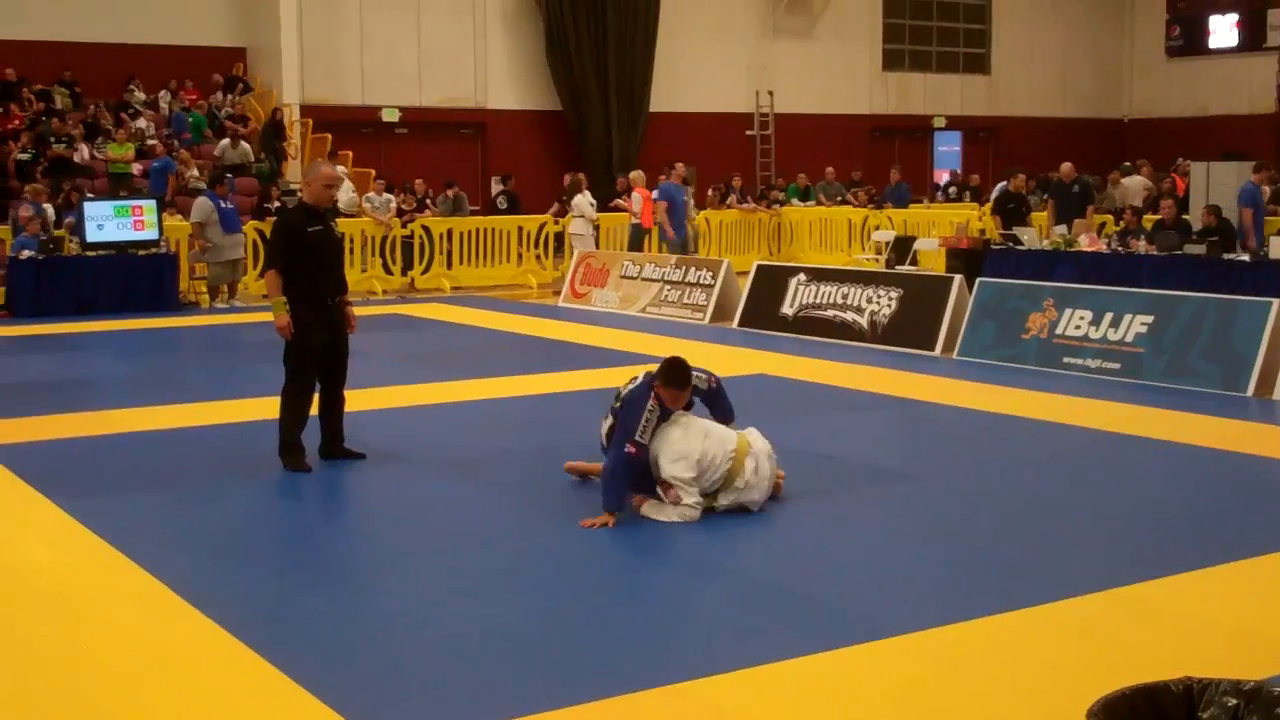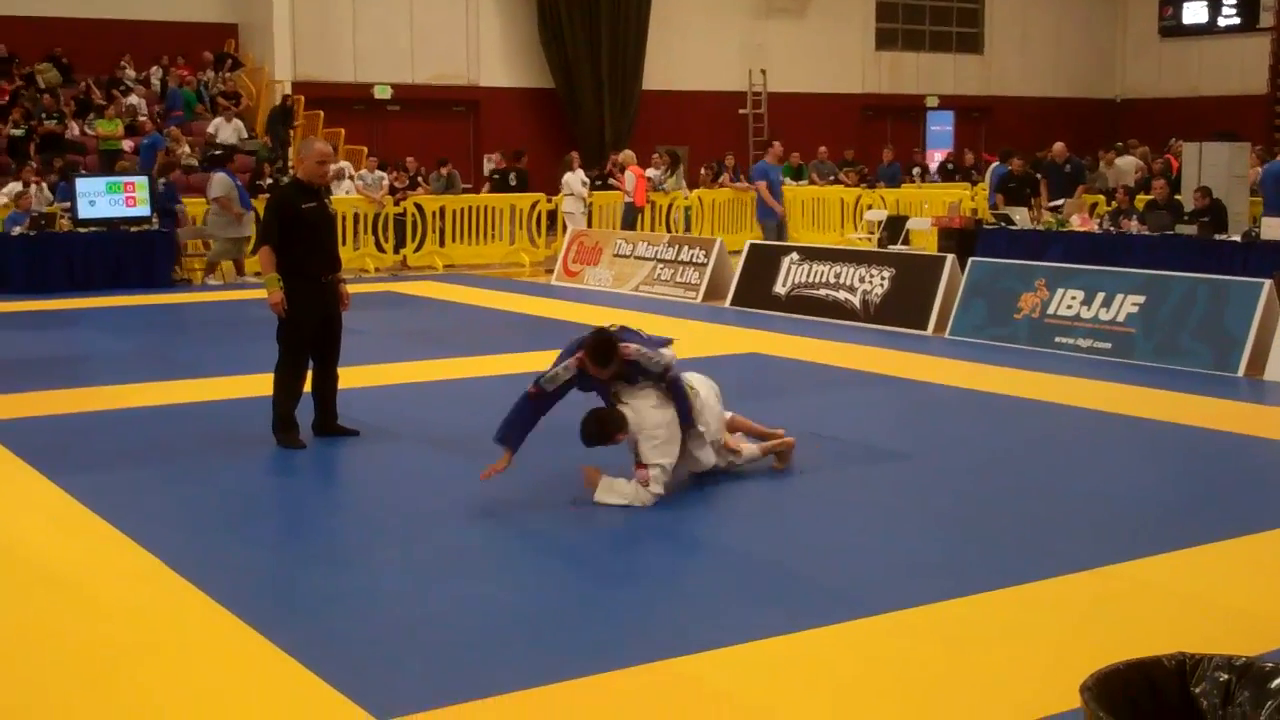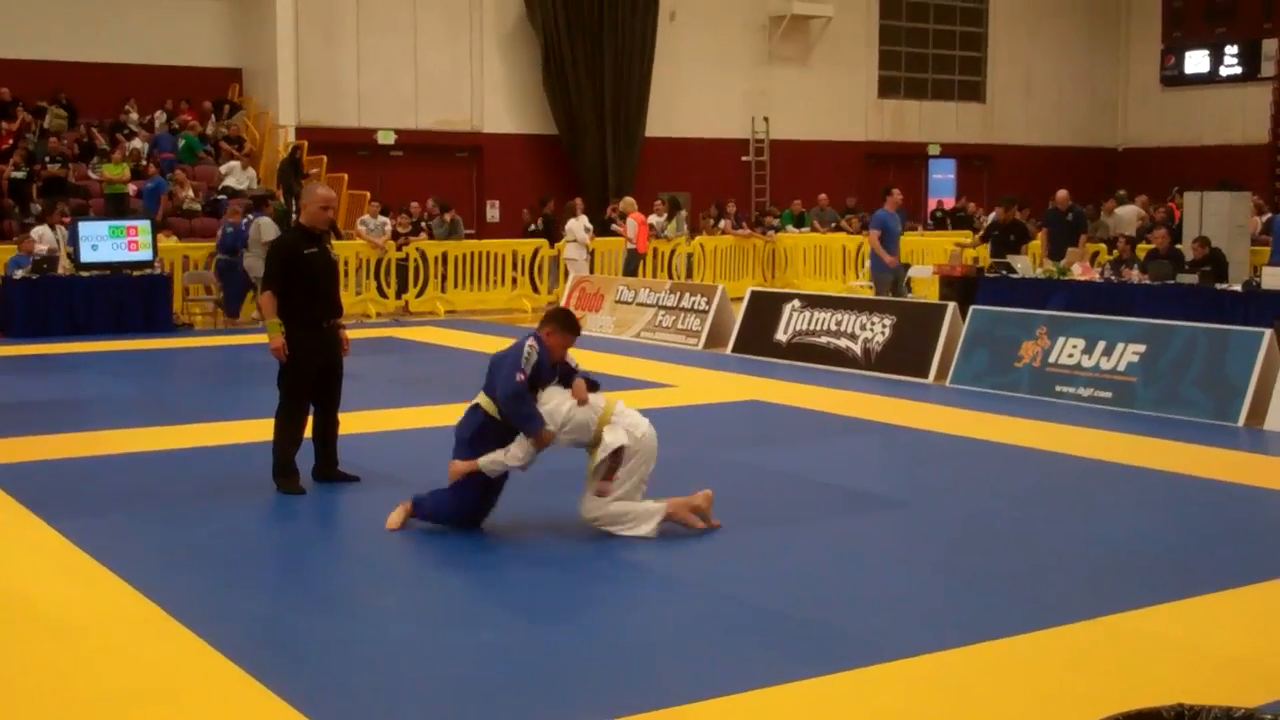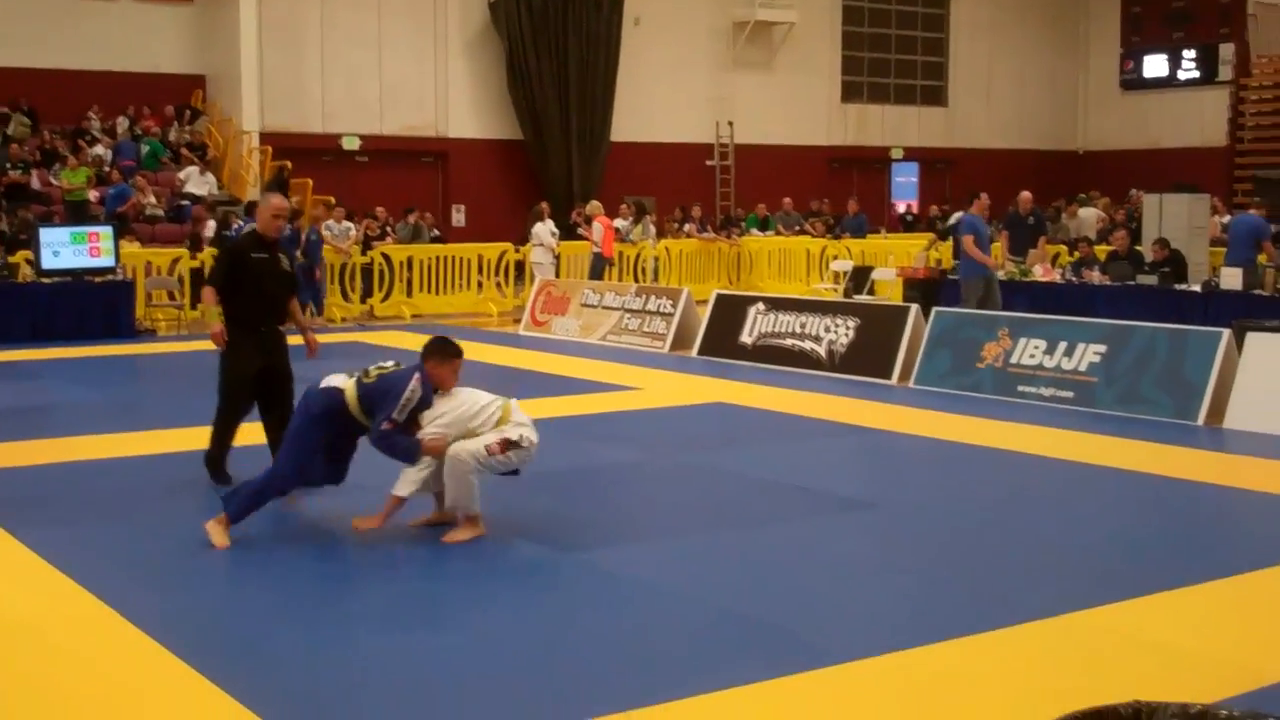
dt=1s
person 1, frame 1
left shoulder: (329, 220)
right shoulder: (289, 222)
right elbow: (272, 269)
left wrist: (345, 304)
right wrist: (279, 310)
left hip: (332, 312)
right hip: (303, 315)
left knee: (334, 382)
right knee: (299, 385)
left ankle: (332, 444)
right ankle: (290, 451)
person 1, frame 2
left shoulder: (323, 196)
right shoulder: (283, 198)
right elbow: (266, 246)
left wrist: (339, 281)
right wrist: (273, 286)
left hip: (326, 289)
right hip: (297, 292)
left knee: (328, 359)
right knee: (293, 362)
left ankle: (326, 421)
right ankle: (284, 427)
person 1, frame 3
left shoulder: (325, 241)
right shoulder: (286, 244)
right elbow: (268, 291)
left wrist: (338, 326)
right wrist: (274, 331)
left hip: (327, 334)
right hip: (298, 337)
left knee: (328, 405)
right knee: (293, 407)
left ankle: (326, 467)
right ankle: (284, 473)
person 1, frame 4
left shoulder: (282, 254)
right shoulder: (237, 249)
left elbow: (289, 297)
right elbow: (211, 286)
left wrist: (305, 330)
right wrist: (215, 319)
left hip: (272, 338)
right hip: (240, 339)
left knee: (280, 406)
right knee: (233, 404)
right ankle: (215, 460)
person 2, frame 1
left shoulder: (672, 466)
right shoulder: (674, 421)
left elbow: (688, 513)
left wrist: (646, 506)
left hip: (752, 478)
right hip: (753, 444)
left ankle: (769, 486)
person 2, frame 2
left shoulder: (652, 437)
right shoulder: (620, 401)
left elbow: (646, 494)
left wrist: (600, 484)
left hip: (700, 408)
right hip: (691, 383)
right knee: (720, 420)
left ankle: (778, 445)
right ankle: (772, 434)
person 2, frame 3
left shoulder: (541, 413)
right shoulder: (544, 394)
left elbow: (516, 456)
left wrist: (467, 467)
left hip: (626, 439)
right hip: (633, 431)
left knee: (595, 511)
right knee: (618, 507)
left ankle: (674, 508)
right ankle: (693, 502)
person 2, frame 4
left shoulder: (433, 426)
left elbow: (416, 472)
left wrist: (379, 519)
left hip: (518, 435)
right hip: (495, 428)
left knee: (457, 455)
left ankle: (472, 522)
right ankle: (445, 511)
person 3, frame 1
left shoulder: (691, 378)
right shoulder: (641, 404)
left elbow: (714, 384)
right elbow: (623, 459)
left wrist: (725, 427)
right wrist: (609, 511)
right hip: (621, 431)
person 3, frame 2
left shoulder: (637, 353)
right shoulder: (571, 365)
left elbow: (673, 383)
right elbow: (533, 400)
left wrist: (687, 422)
right wrist: (508, 450)
person 3, frame 3
left shoulder: (554, 357)
right shoulder: (527, 350)
right elbow: (511, 395)
left wrist: (579, 382)
right wrist: (536, 429)
left hip: (503, 433)
right hip: (482, 430)
right knee: (460, 509)
right ankle: (409, 508)
person 3, frame 4
left shoulder: (416, 378)
right shoulder: (413, 386)
left elbow: (398, 423)
right elbow: (382, 435)
right wrist: (422, 447)
left hip: (340, 409)
right hip: (323, 407)
left knee: (331, 471)
right knee: (286, 473)
right ankle: (222, 520)
